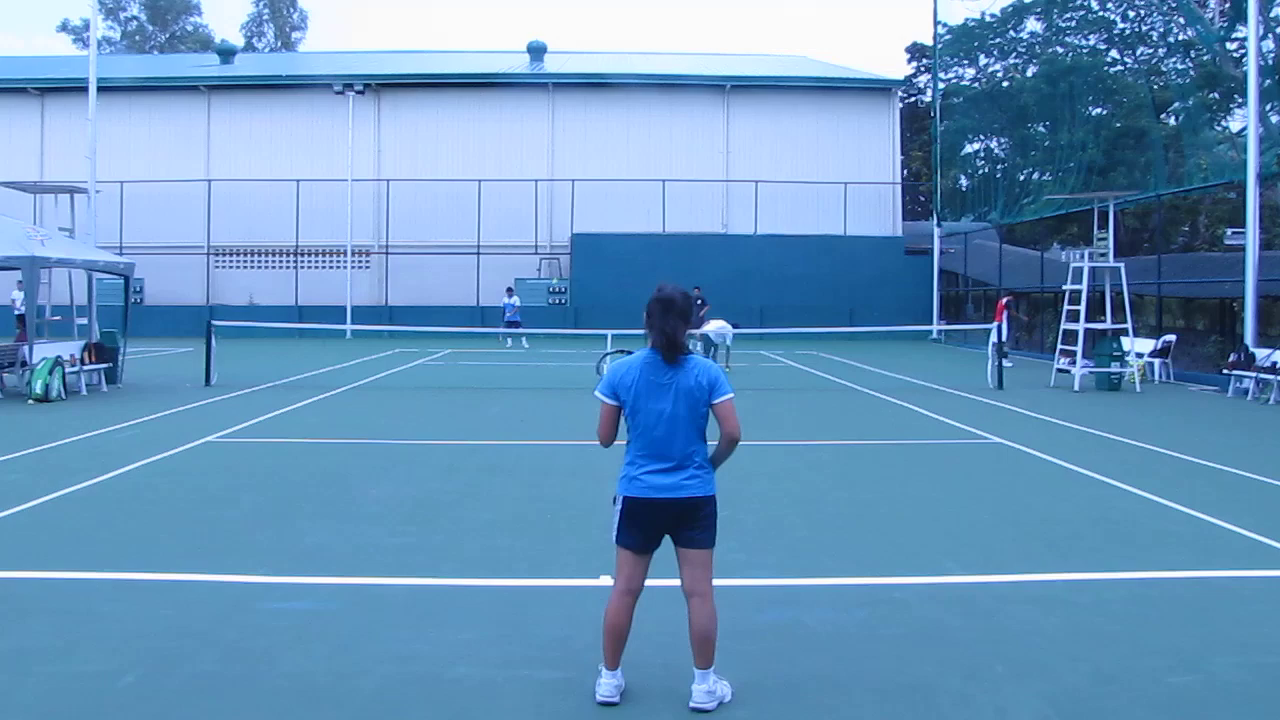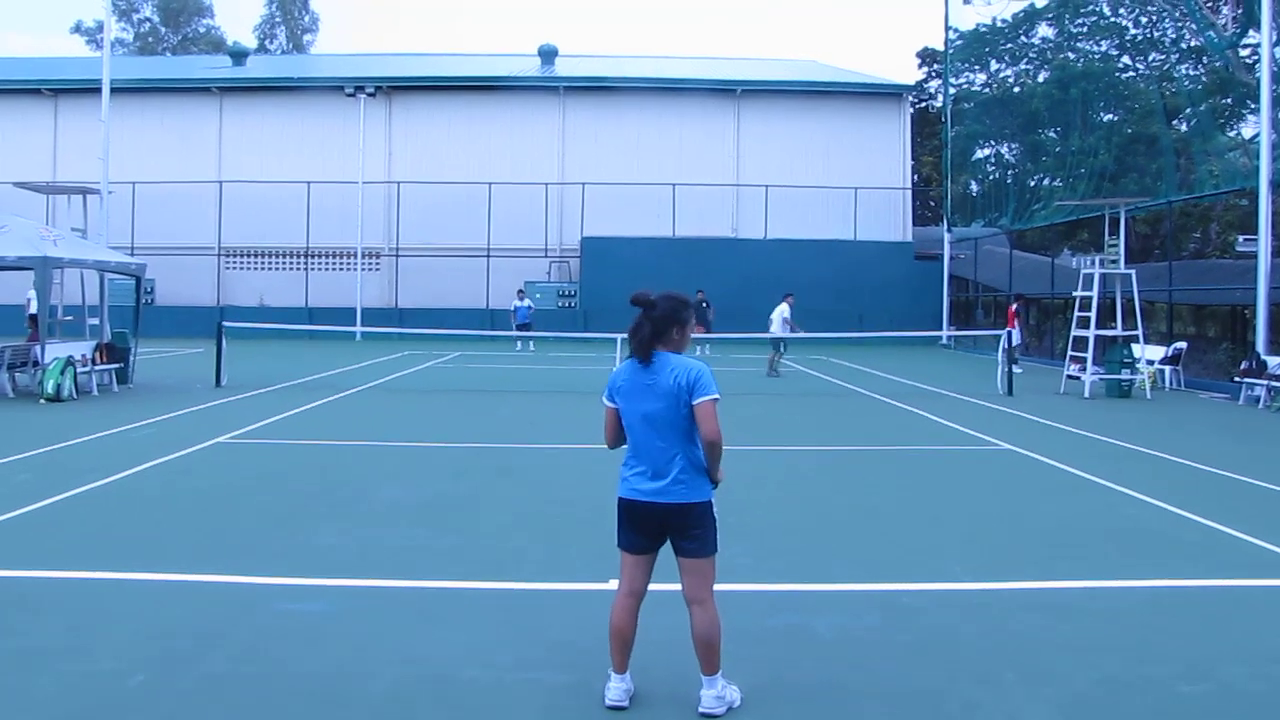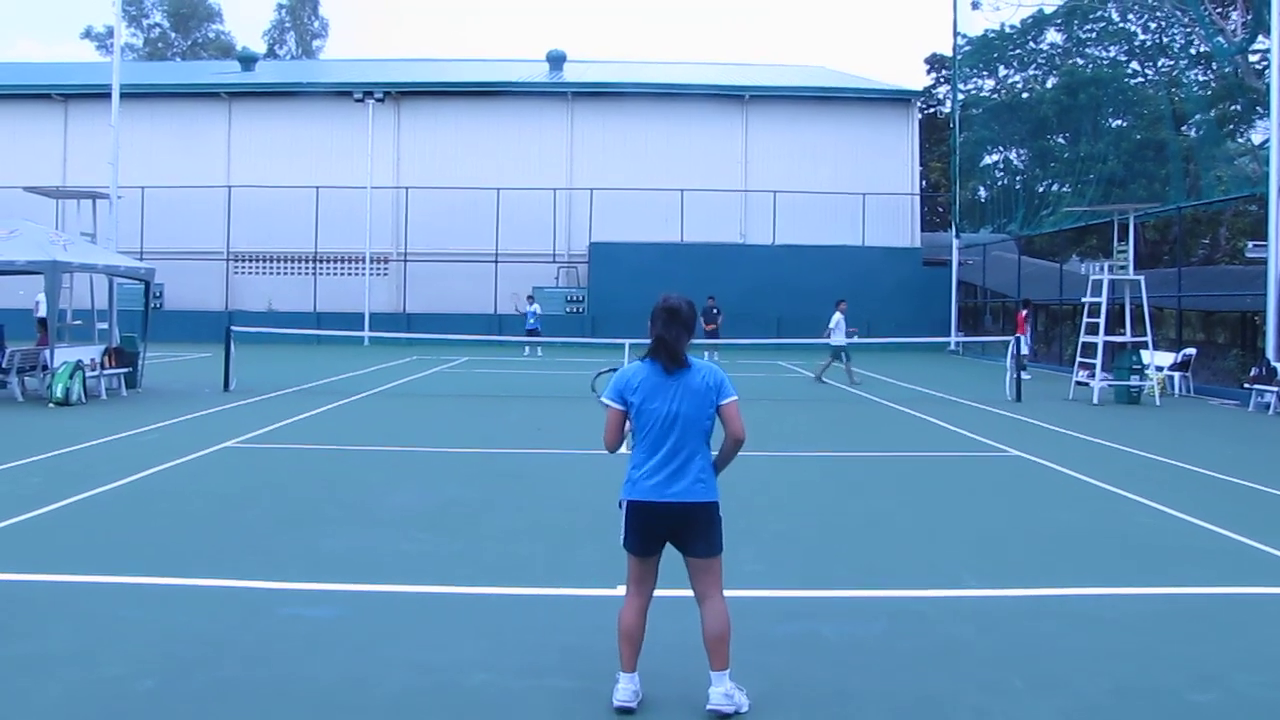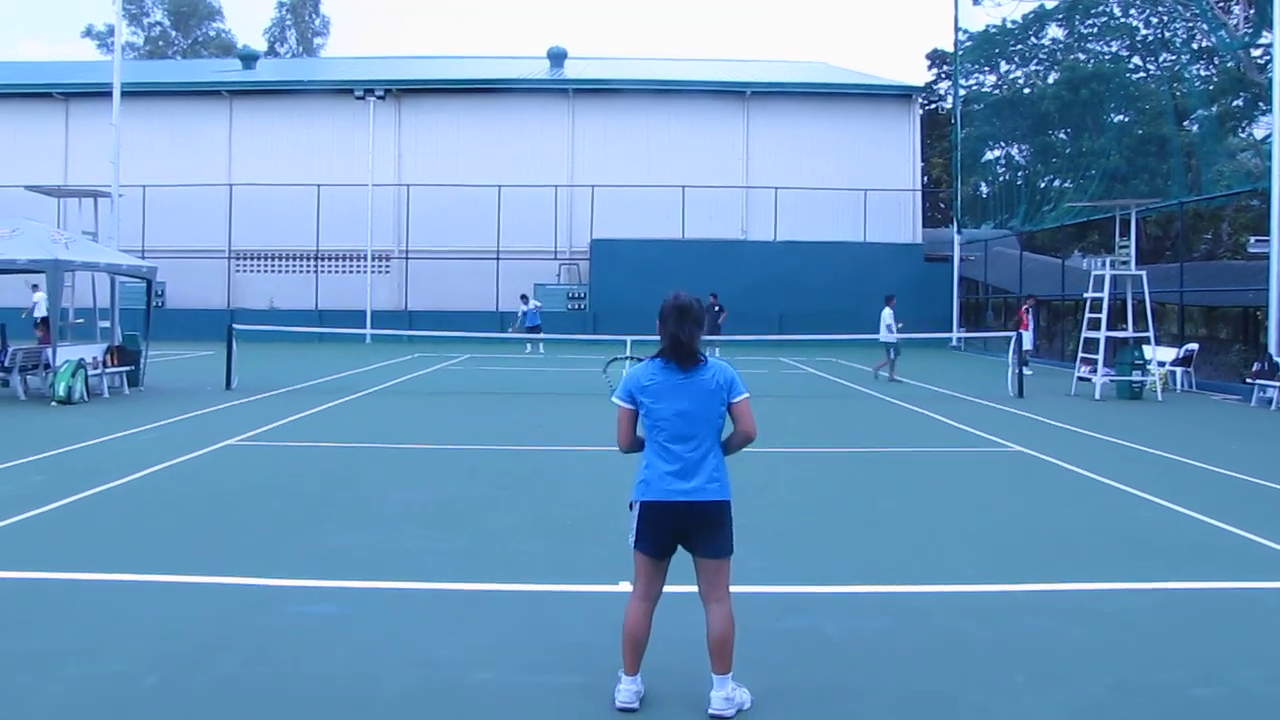
dt=0.7s
person 1, frame 1
left shoulder: (621, 371)
right shoulder: (707, 372)
left elbow: (605, 438)
right elbow: (732, 434)
right wrist: (710, 464)
left hip: (638, 496)
right hip: (695, 496)
left knee: (624, 590)
right knee: (698, 592)
left ankle: (609, 678)
right ankle: (704, 685)
person 1, frame 2
left shoulder: (621, 375)
right shoulder: (693, 372)
left elbow: (613, 439)
right elbow: (711, 437)
right wrist: (713, 472)
left hip: (634, 499)
right hip: (688, 500)
left knee: (628, 593)
right knee: (700, 598)
left ankle: (618, 682)
person 1, frame 3
left shoulder: (628, 377)
right shoulder: (712, 376)
left elbow: (611, 443)
right elbow: (737, 435)
left hip: (643, 501)
right hip: (698, 502)
left knee: (637, 594)
right knee: (710, 596)
left ankle: (627, 685)
person 1, frame 4
left shoulder: (637, 377)
right shoulder: (723, 374)
left elbow: (626, 442)
right elbow: (747, 432)
left hip: (654, 500)
right hip: (710, 500)
left knee: (643, 596)
right knee: (717, 598)
left ankle: (629, 685)
